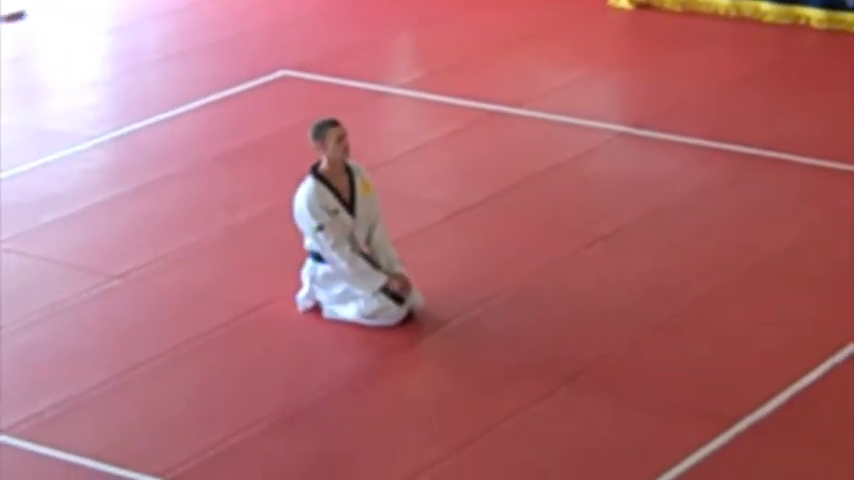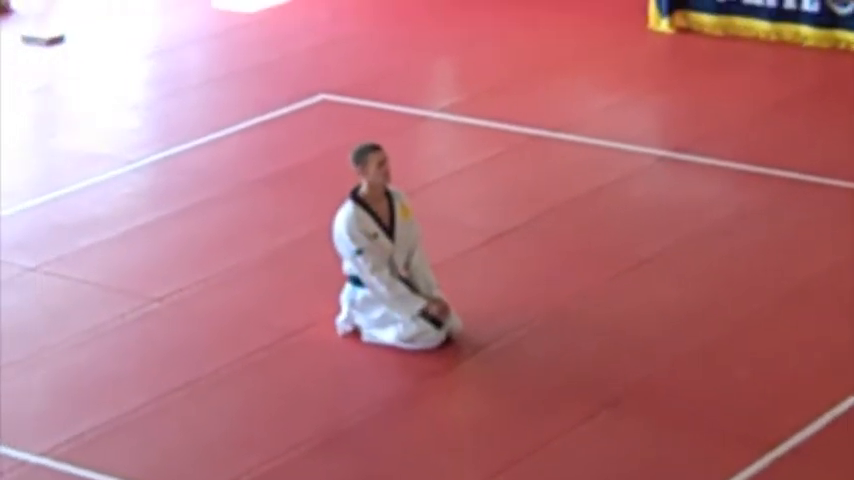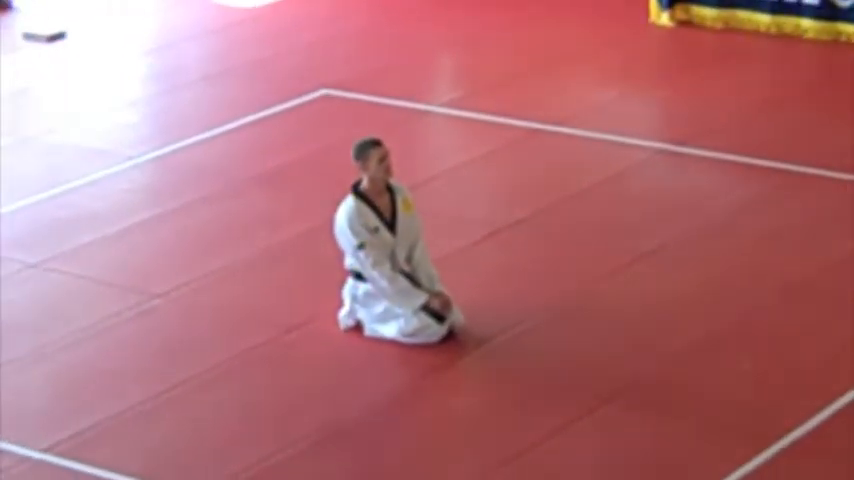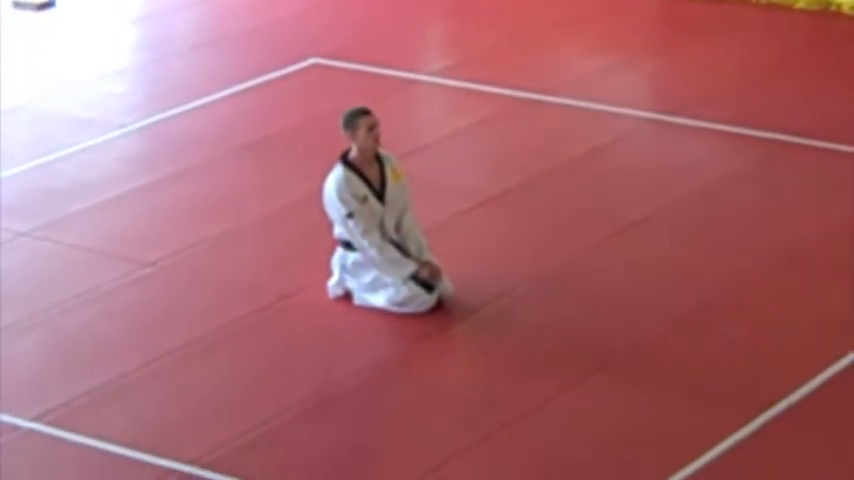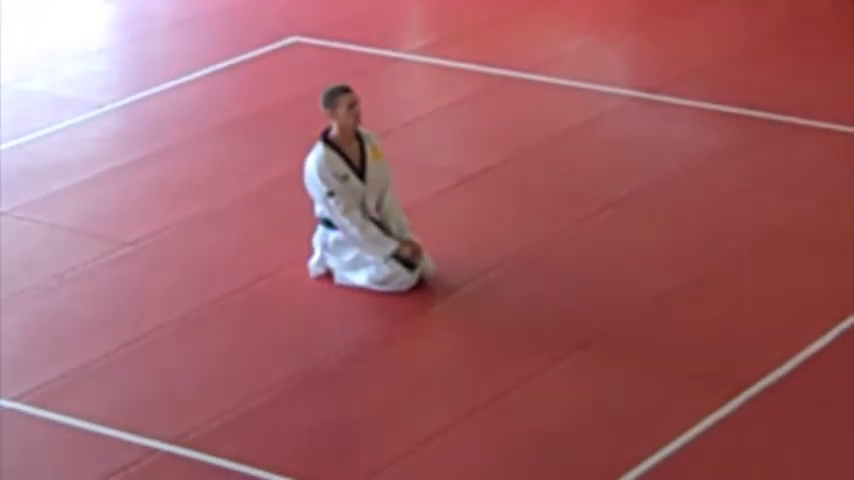
dt=0.4s
person 1, frame 1
left shoulder: (357, 174)
right shoulder: (310, 196)
left elbow: (376, 227)
right elbow: (336, 252)
left wrist: (394, 270)
right wrist: (384, 281)
left hip: (361, 259)
right hip: (333, 270)
left knee: (412, 301)
right knee: (393, 311)
right ankle: (323, 297)
person 1, frame 2
left shoulder: (397, 199)
right shoulder: (349, 220)
left elbow: (415, 252)
right elbow: (375, 276)
left wrist: (432, 294)
right wrist: (423, 305)
left hip: (401, 283)
right hip: (371, 294)
left knee: (450, 325)
right knee: (431, 335)
right ankle: (361, 320)
person 1, frame 3
left shoulder: (399, 193)
right shoulder: (351, 215)
left elbow: (416, 246)
right elbow: (377, 271)
left wrist: (434, 288)
right wrist: (424, 300)
left hip: (404, 277)
right hip: (374, 289)
left knee: (453, 319)
right knee: (433, 329)
right ankle: (363, 314)
person 1, frame 4
left shoulder: (387, 162)
right shoulder: (339, 184)
left elbow: (405, 216)
right elbow: (366, 240)
left wrist: (424, 258)
right wrist: (413, 269)
left hip: (392, 246)
right hip: (363, 258)
left knee: (442, 288)
right knee: (422, 298)
right ankle: (352, 283)
person 1, frame 5
left shoulder: (368, 141)
right shoulder: (320, 163)
left elbow: (386, 195)
right elbow: (346, 218)
left wrist: (405, 236)
right wrist: (395, 248)
left hip: (374, 225)
right hip: (344, 237)
left knee: (423, 267)
right knee: (403, 277)
right ankle: (334, 263)
